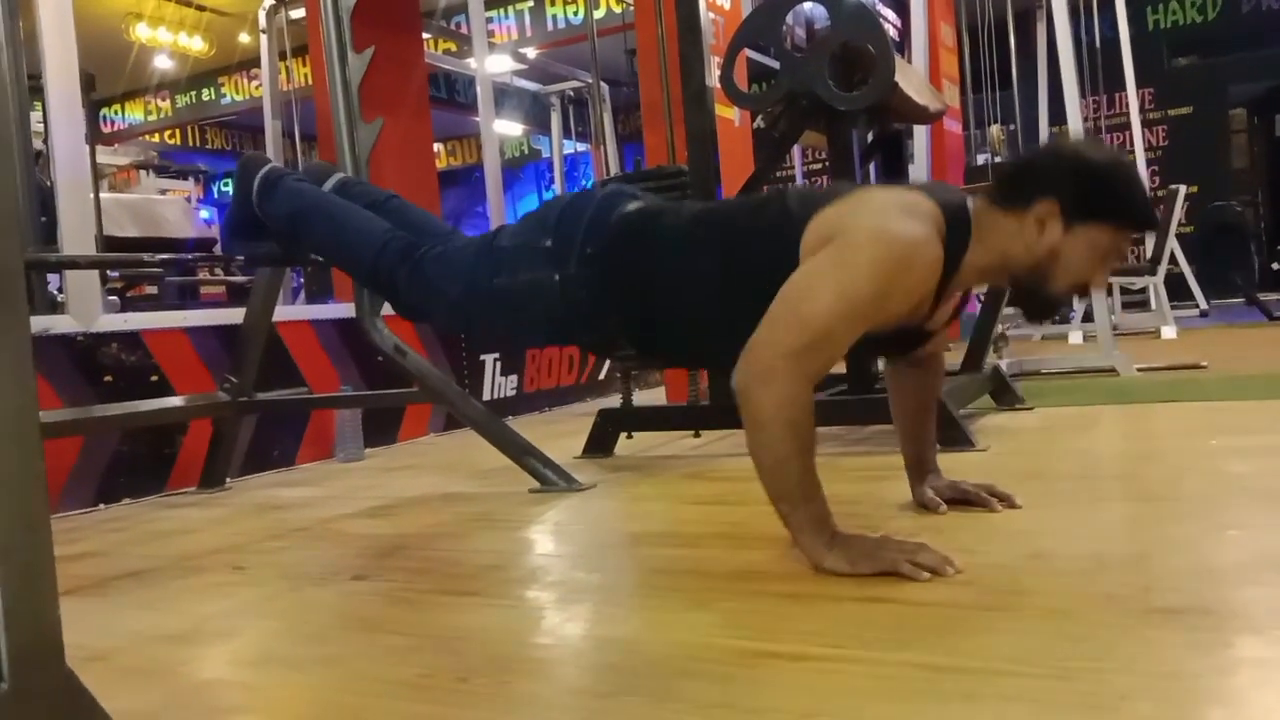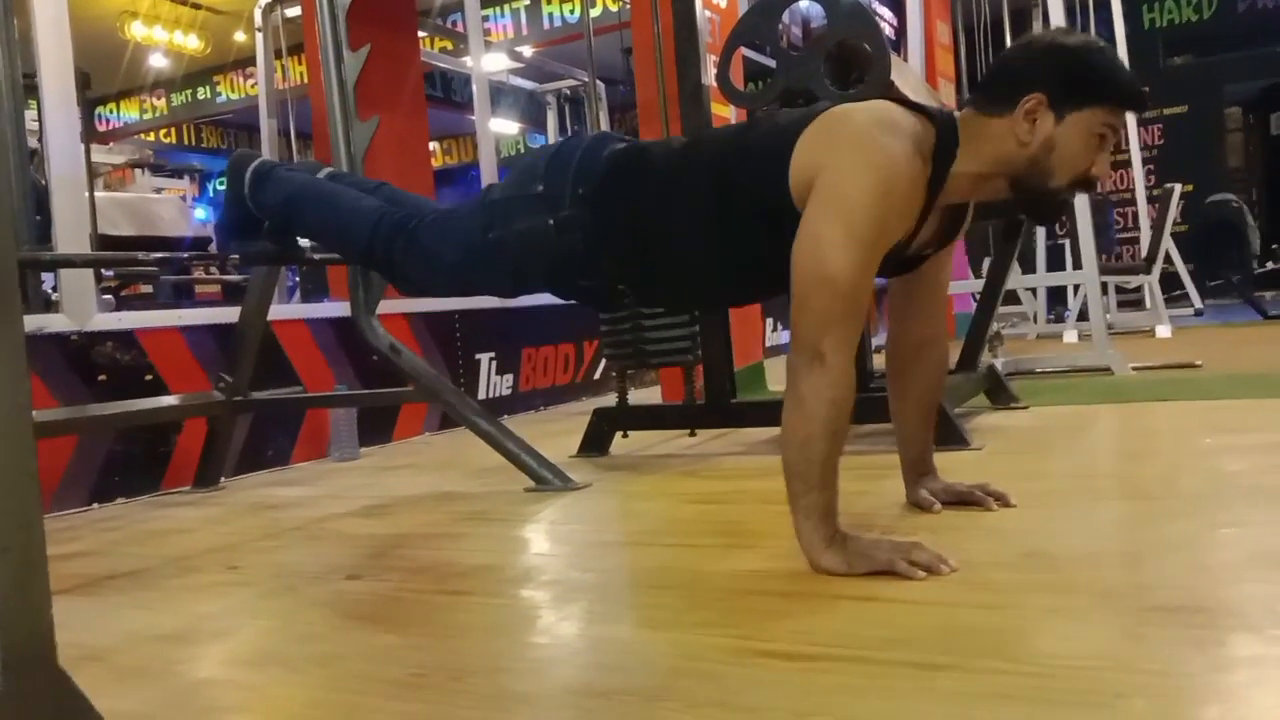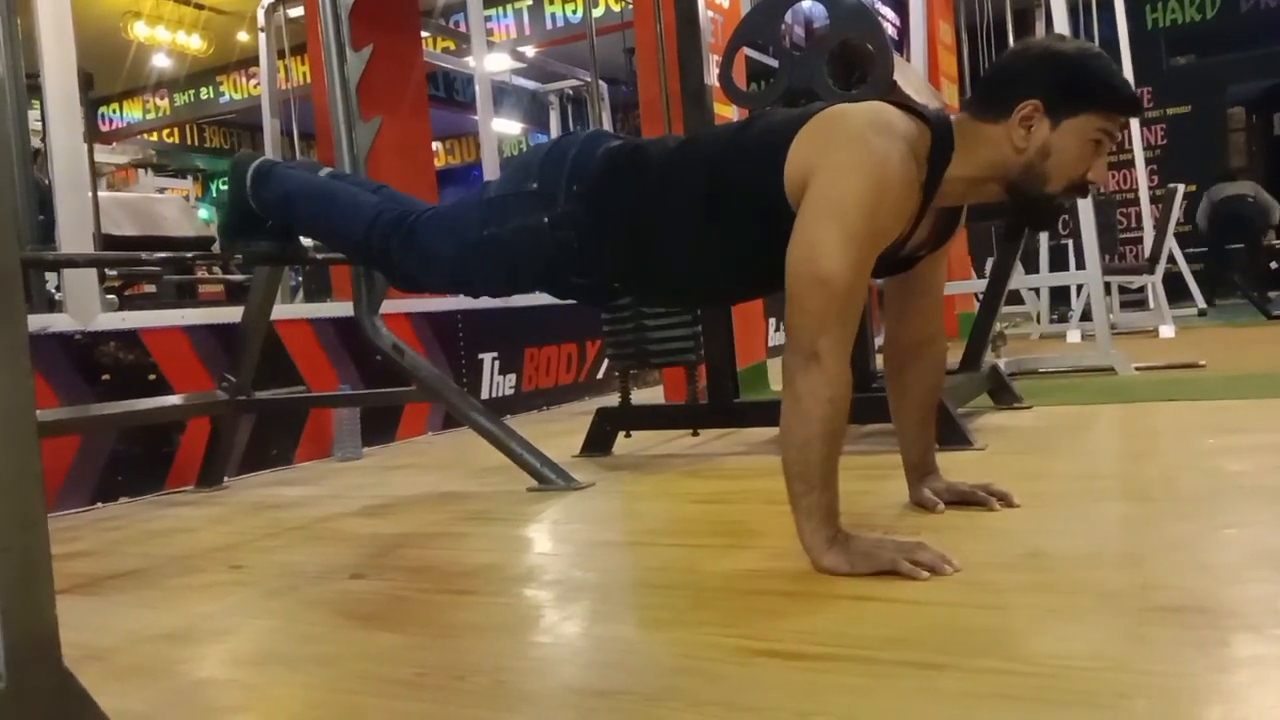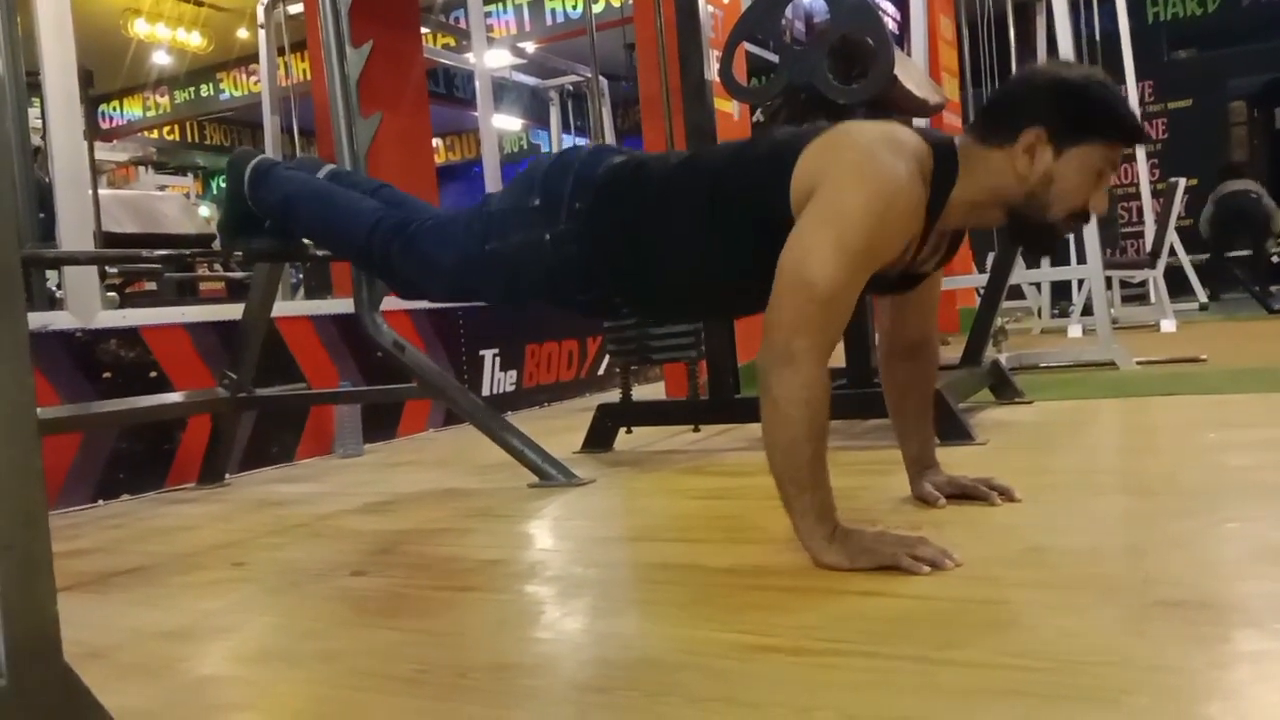
dt=0.4s
person 1, frame 1
left shoulder: (959, 246)
right shoulder: (904, 247)
left elbow: (913, 353)
right elbow: (766, 375)
left wrist: (925, 476)
right wrist: (825, 542)
left hip: (644, 254)
right hip: (595, 263)
left knee: (441, 261)
right knee: (416, 274)
left ankle: (332, 186)
right ankle: (272, 192)
person 1, frame 2
left shoulder: (953, 184)
right shoulder: (885, 162)
left elbow: (918, 335)
right elbow: (821, 354)
left wrist: (920, 475)
right wrist: (822, 539)
left hip: (626, 241)
right hip: (584, 210)
left knee: (427, 246)
right knee: (410, 251)
left ankle: (313, 182)
right ankle: (264, 189)
person 1, frame 3
left shoulder: (946, 189)
right shoulder: (877, 163)
left elbow: (914, 336)
right elbow: (815, 355)
left wrist: (922, 473)
right wrist: (824, 538)
left hip: (621, 232)
right hip: (578, 207)
left knee: (421, 246)
right knee: (408, 248)
left ankle: (307, 183)
right ankle: (269, 189)
person 1, frame 4
left shoulder: (944, 209)
right shoulder: (886, 184)
left elbow: (908, 339)
right elbow: (793, 356)
left wrist: (924, 469)
right wrist: (824, 536)
left hip: (622, 234)
right hip: (580, 222)
left knee: (421, 243)
right knee: (408, 253)
left ankle: (322, 178)
right ankle: (264, 187)
